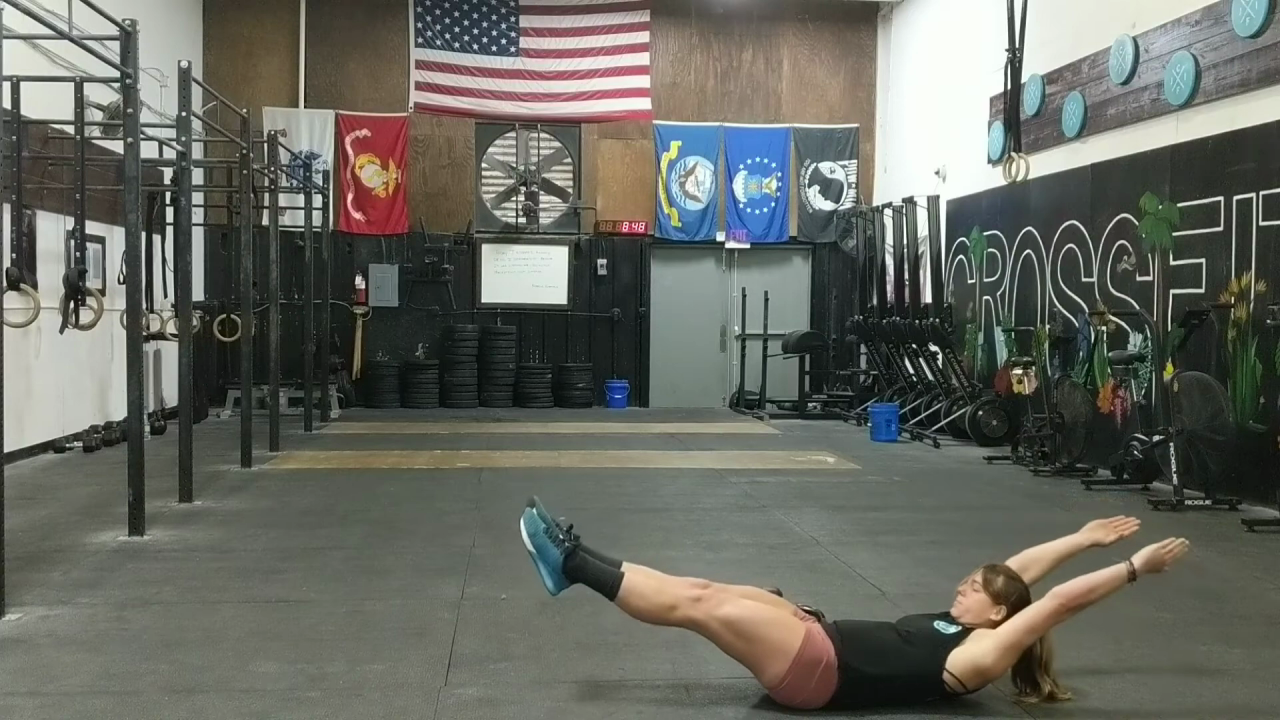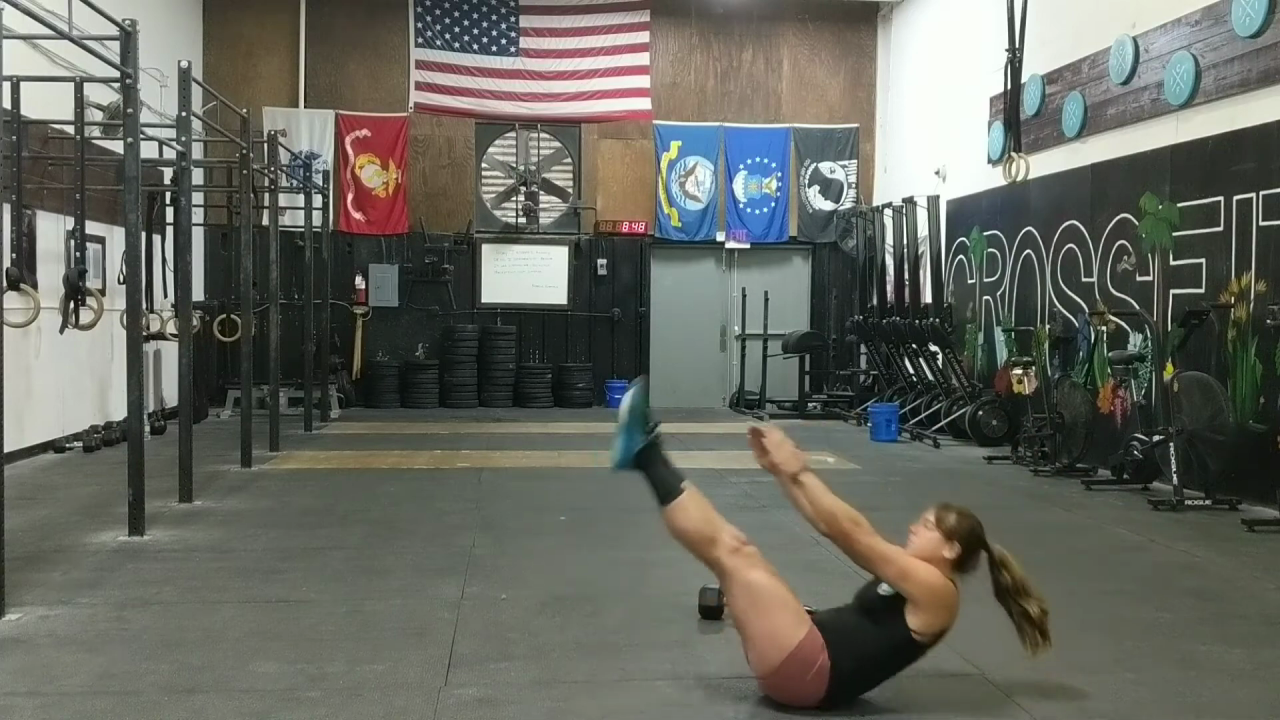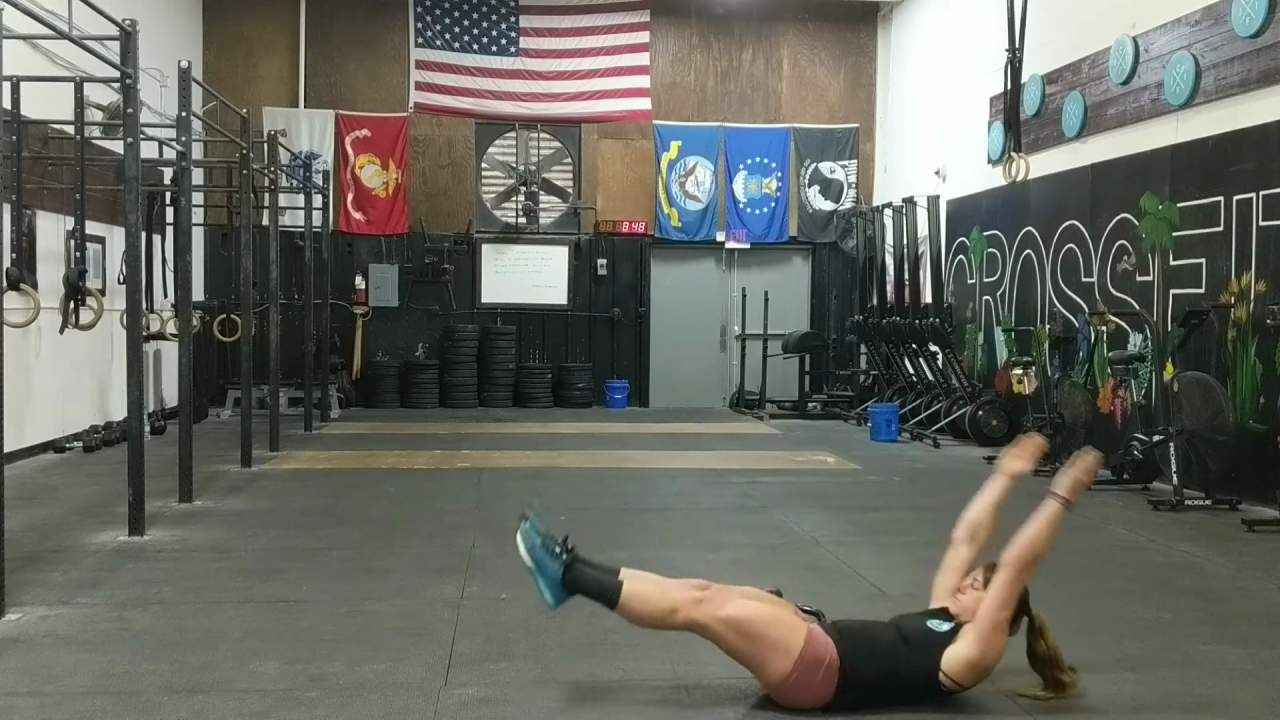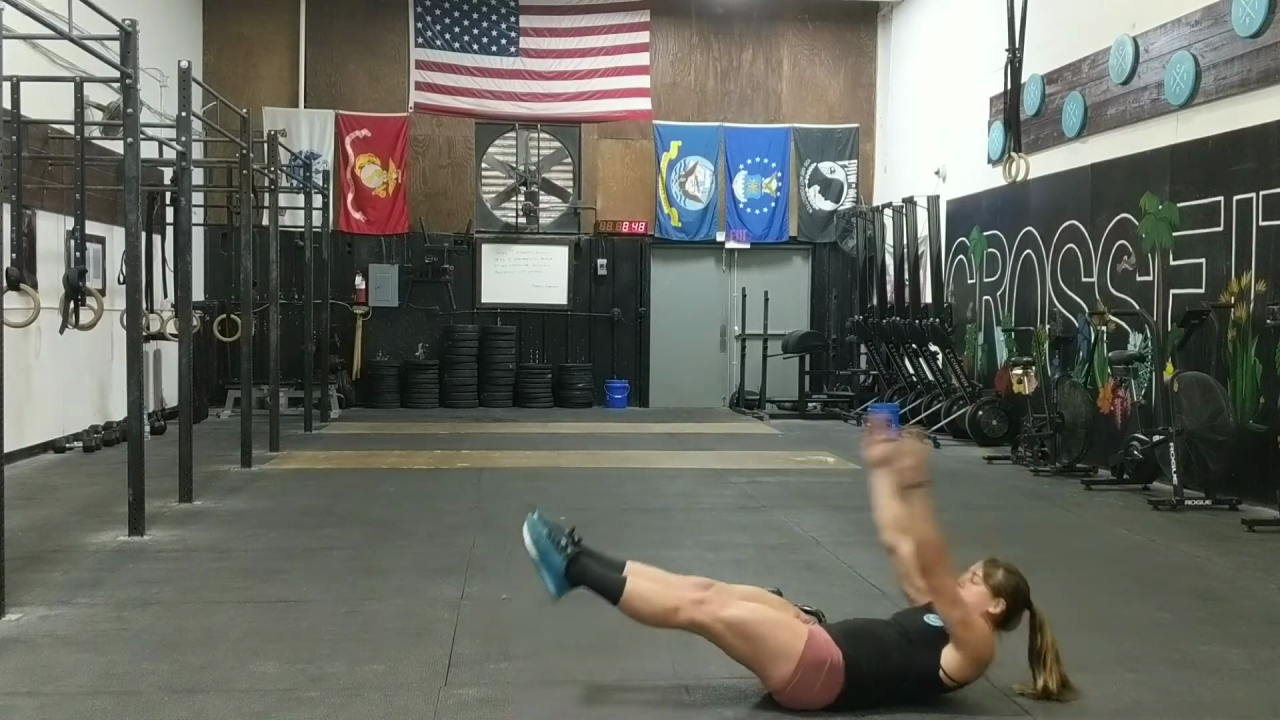
dt=0.7s
person 1, frame 1
left shoulder: (984, 653)
right shoulder: (960, 627)
left elbow: (1061, 601)
right elbow: (1017, 570)
left wrist: (1136, 567)
right wrist: (1084, 538)
left hip: (819, 670)
right hip: (820, 637)
left knee: (693, 603)
right knee: (698, 588)
left ankle: (573, 564)
right ankle: (577, 560)
person 1, frame 2
left shoulder: (935, 590)
right shoulder: (902, 568)
left elbow: (855, 532)
right elbow: (838, 530)
left wrist: (798, 473)
right wrist: (781, 471)
left hip: (806, 676)
right hip: (796, 666)
left knee: (730, 552)
right knee: (734, 548)
left ankle: (647, 453)
right ankle: (647, 452)
person 1, frame 3
left shoulder: (977, 651)
right shoulder: (948, 615)
left elbow: (1013, 569)
right elbow: (964, 542)
left wrist: (1060, 497)
right wrist: (1006, 477)
left hip: (820, 673)
right hip: (820, 644)
left knee: (695, 606)
right knee: (702, 590)
left ankle: (573, 576)
right ankle: (574, 570)
person 1, frame 4
left shoulder: (973, 647)
right shoulder: (939, 611)
left elbow: (928, 562)
right elbow: (900, 546)
left wrist: (915, 491)
right wrist: (882, 473)
left hip: (821, 674)
right hip: (817, 650)
left knee: (693, 606)
right knee: (699, 589)
left ankle: (575, 569)
right ankle: (577, 561)
